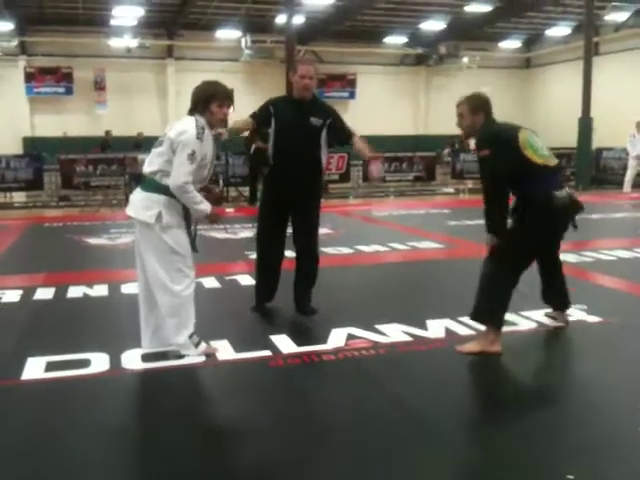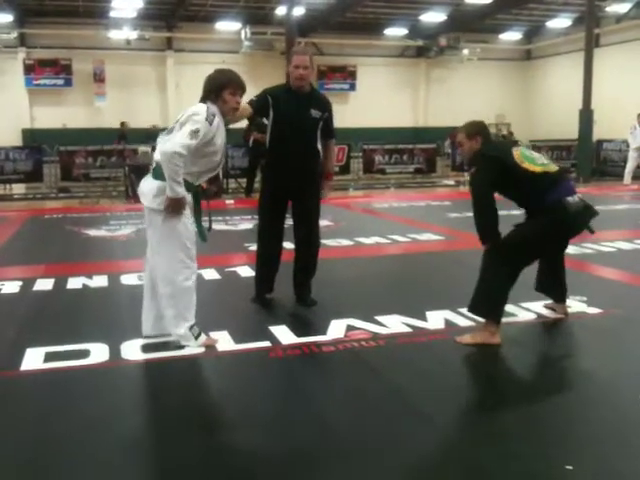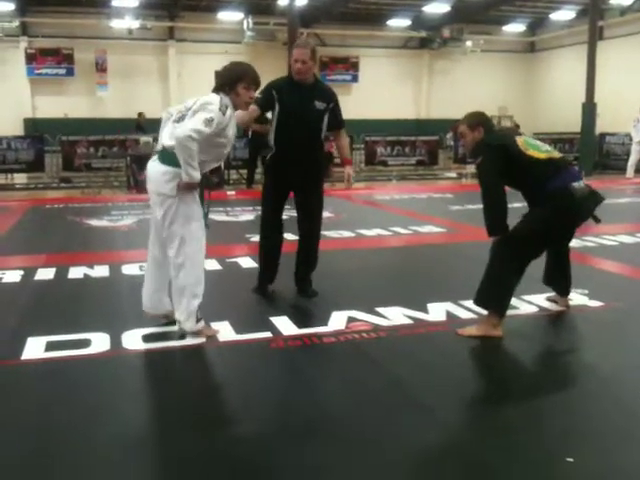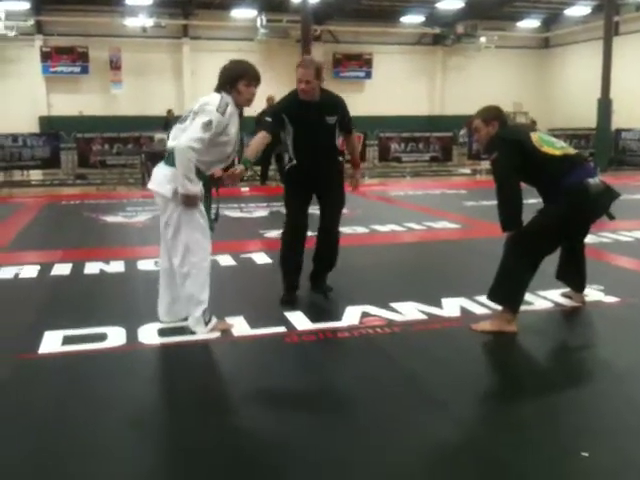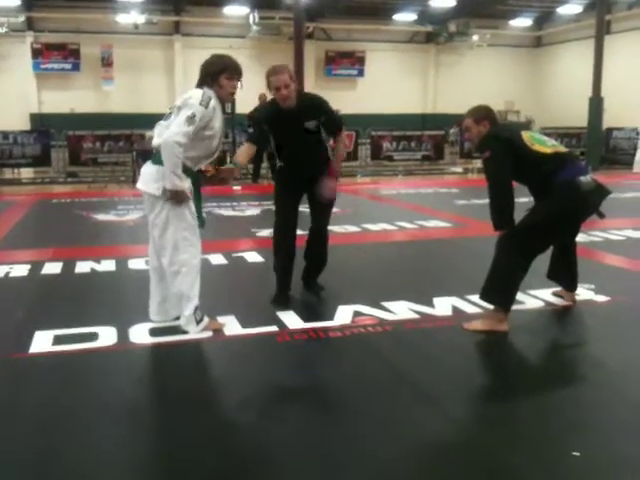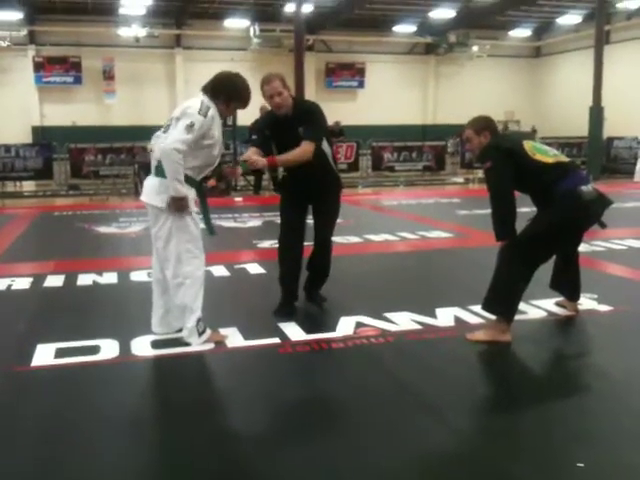
dt=0.4s
person 1, frame 1
left shoulder: (194, 129)
right shoulder: (194, 134)
right elbow: (180, 183)
left wrist: (203, 193)
right wrist: (205, 209)
left hip: (153, 204)
right hip: (160, 208)
left knee: (156, 276)
right knee: (177, 275)
left ankle: (157, 337)
right ankle: (186, 341)
person 1, frame 2
left shoulder: (207, 116)
right shoulder: (206, 117)
left elbow: (168, 143)
right elbow: (171, 151)
right wrist: (175, 193)
left hip: (163, 189)
right hip: (166, 193)
left knee: (162, 262)
right knee: (180, 266)
left ankle: (157, 324)
right ankle: (185, 333)
person 1, frame 3
left shoulder: (210, 102)
right shoulder: (219, 108)
left elbow: (170, 114)
right elbow: (186, 136)
left wrist: (166, 148)
right wrist: (191, 176)
left hip: (162, 170)
right hip: (174, 176)
left knee: (164, 245)
right knee: (189, 247)
left ankle: (158, 304)
right ankle: (190, 319)
person 1, frame 4
left shoulder: (222, 107)
right shoulder: (220, 108)
left elbow: (186, 141)
right elbow: (186, 146)
right wrist: (188, 189)
left hip: (173, 179)
right hip: (178, 182)
left knee: (176, 250)
right knee: (194, 251)
left ankle: (172, 310)
right ankle: (201, 319)
person 1, frame 5
left shoulder: (205, 102)
right shoulder: (203, 102)
left elbow: (165, 133)
right elbow: (172, 141)
right wrist: (177, 185)
left hip: (160, 177)
right hip: (167, 180)
left knee: (165, 247)
right knee: (184, 249)
left ankle: (164, 309)
right ankle: (192, 317)
person 1, frame 6
left shoulder: (199, 110)
right shoulder: (203, 111)
left elbow: (160, 140)
right elbow: (170, 147)
right wrist: (177, 191)
left hip: (161, 188)
right hip: (171, 193)
left knee: (167, 259)
right knee: (188, 260)
left ankle: (166, 321)
right ankle: (194, 329)
person 2, frame 1
left shoulder: (325, 112)
right shoulder: (275, 106)
left elbow: (351, 139)
right elbow: (248, 122)
left wrist: (371, 159)
right wrist: (226, 129)
left hip: (308, 189)
right hip: (275, 186)
left knee: (307, 246)
right knee: (268, 243)
left ankle: (303, 299)
right ankle: (262, 298)
person 2, frame 2
left shoulder: (322, 103)
right shoulder: (273, 96)
left elbow: (328, 142)
right elbow: (247, 110)
left wrist: (327, 176)
left hip: (308, 180)
right hip: (275, 177)
left knee: (308, 237)
right knee: (269, 234)
left ankle: (303, 289)
right ankle: (263, 290)
person 2, frame 3
left shoulder: (326, 95)
right shoulder: (277, 88)
left elbow: (338, 131)
right elbow: (253, 110)
left wrist: (347, 162)
right wrist: (233, 123)
left hip: (311, 170)
right hip: (278, 167)
left knee: (310, 227)
right knee: (270, 224)
left ankle: (303, 280)
right ankle: (265, 280)
person 2, frame 4
left shoulder: (335, 103)
right shoulder: (286, 106)
left elbow: (349, 134)
right elbow: (263, 135)
left wrist: (356, 167)
right wrist: (243, 163)
left hip: (330, 173)
right hip: (299, 173)
left knee: (330, 228)
right knee: (295, 228)
left ankle: (319, 277)
right ankle: (290, 287)
person 2, frame 5
left shoulder: (316, 105)
right shoulder: (265, 114)
left elbow: (339, 139)
right elbow: (250, 145)
left wrist: (332, 176)
right wrist: (234, 165)
left hip: (320, 173)
right hip: (289, 172)
left knee: (319, 228)
right knee: (284, 228)
left ankle: (311, 277)
right ankle: (283, 287)
person 2, frame 6
left shoulder: (310, 111)
right shoulder: (266, 122)
left elbow: (306, 152)
right elbow: (255, 150)
left wrist: (269, 162)
right wrist: (243, 163)
left hip: (326, 183)
right hip: (294, 184)
left knee: (323, 239)
right knee: (290, 240)
left ankle: (313, 288)
right ankle: (288, 298)
person 3, frame 1
left shoulder: (488, 139)
right shoulder: (511, 131)
left elbow: (495, 189)
left wrist: (496, 230)
right wrist: (517, 218)
left hip: (543, 208)
right hip: (561, 203)
left knee: (502, 261)
right knee: (547, 255)
left ankle: (490, 338)
right ankle: (560, 311)
person 3, frame 2
left shoulder: (483, 158)
right shoulder: (508, 151)
left elbow: (483, 204)
left wrist: (490, 241)
right wrist: (521, 235)
left hip: (556, 213)
right hip: (575, 208)
left knee: (499, 257)
right knee: (550, 248)
left ankle: (490, 330)
right ankle: (559, 303)
person 3, frame 3
left shoulder: (487, 148)
right shoulder: (509, 141)
left elbow: (493, 195)
left wrist: (498, 232)
right wrist: (532, 227)
left hip: (561, 199)
right hip: (579, 195)
left knee: (508, 249)
right knee: (556, 240)
left ankle: (492, 323)
right ankle: (562, 295)
person 3, frame 4
left shoulder: (502, 143)
right shoulder: (524, 136)
left elbow: (508, 191)
left wrist: (512, 228)
left hip: (575, 195)
right hip: (595, 191)
left knee: (522, 245)
right knee: (571, 236)
left ankle: (506, 318)
right ankle: (577, 291)
person 3, frame 5
left shoulder: (493, 142)
right shoulder: (514, 135)
left elbow: (500, 190)
left wrist: (504, 227)
left hip: (566, 193)
right hip: (586, 188)
left knee: (514, 244)
right knee: (562, 235)
left ankle: (498, 317)
right ankle: (568, 290)
person 3, frame 6
left shoulder: (494, 152)
right shoulder: (516, 145)
left elbow: (502, 200)
left wrist: (506, 237)
left hip: (568, 203)
right hip: (588, 198)
left knee: (517, 253)
right knee: (565, 245)
left ankle: (501, 327)
right ankle: (571, 299)
